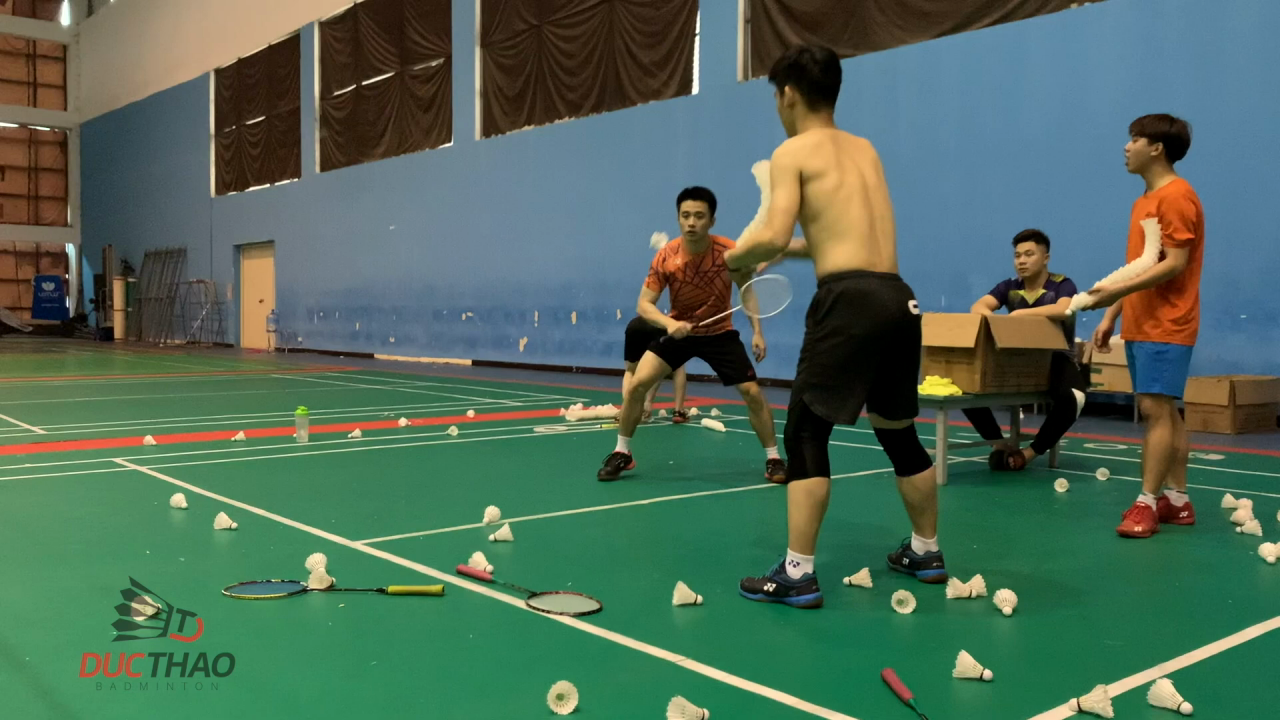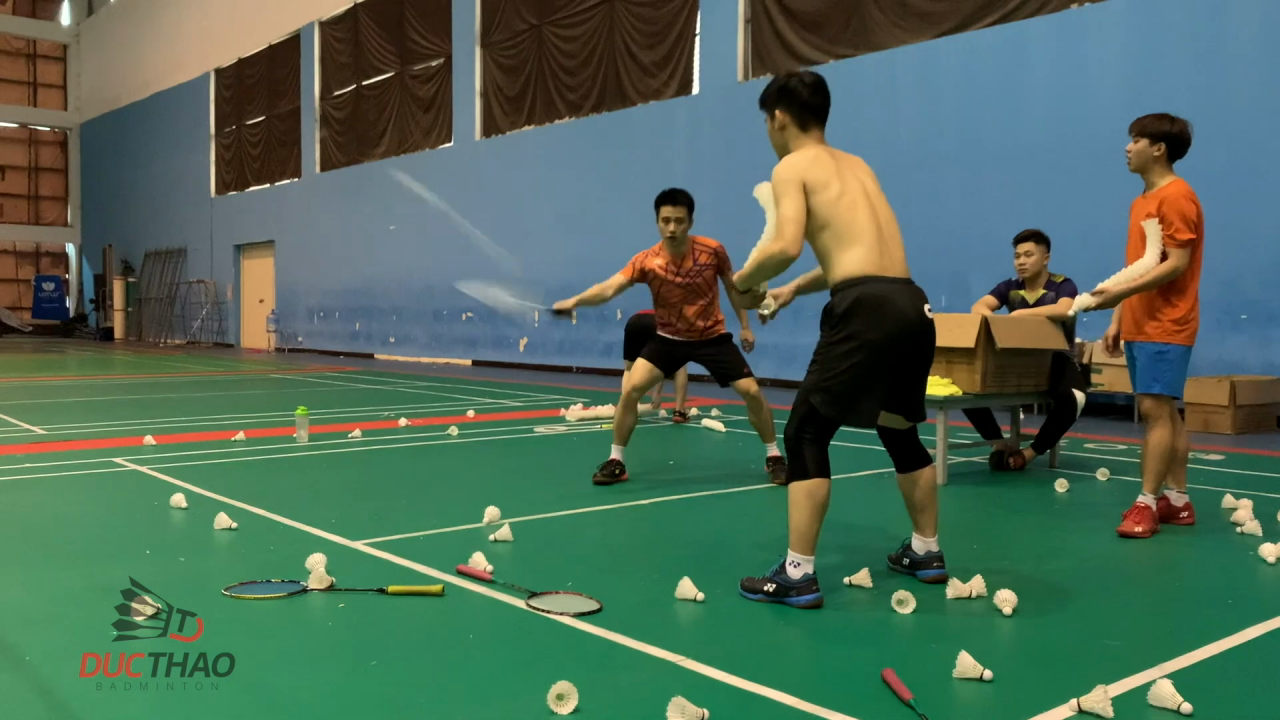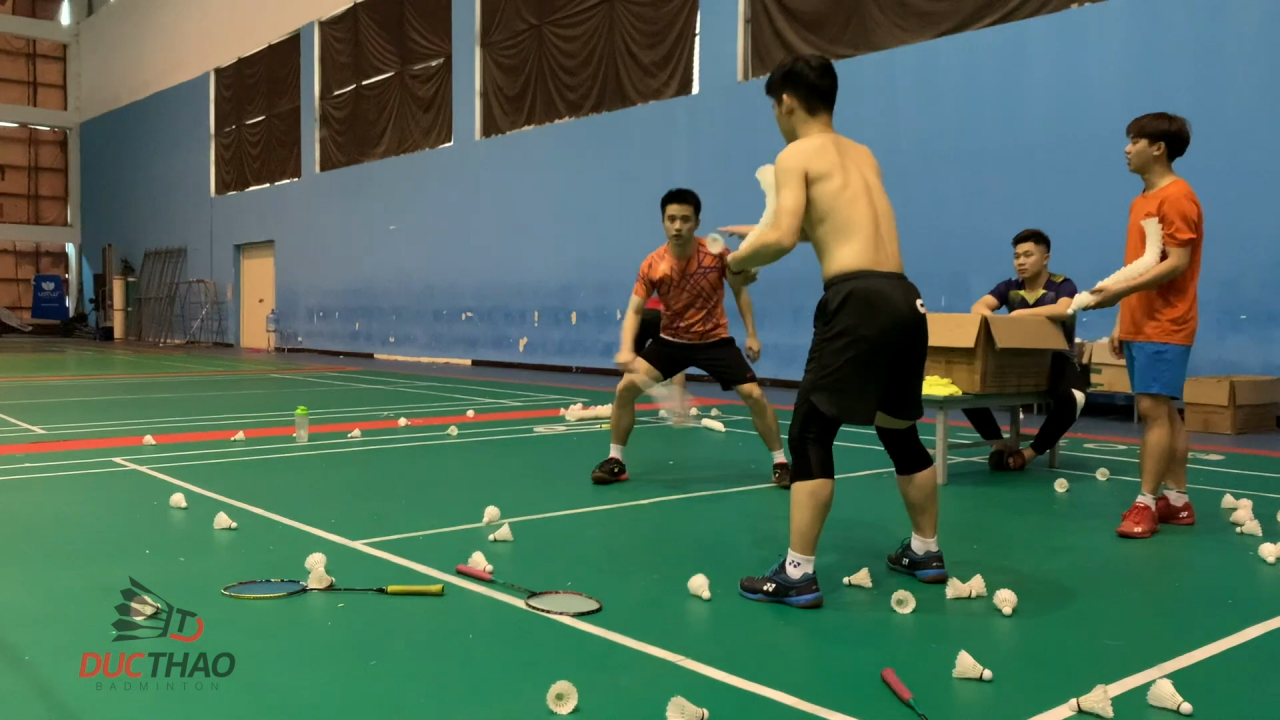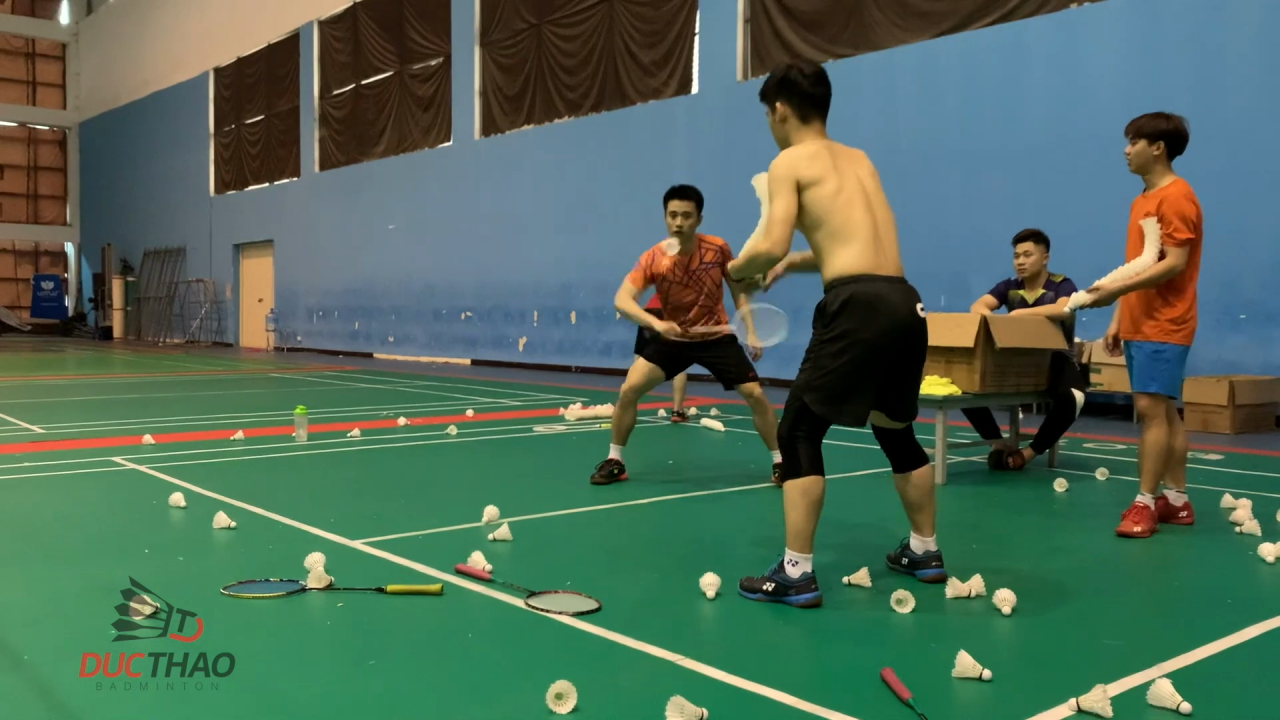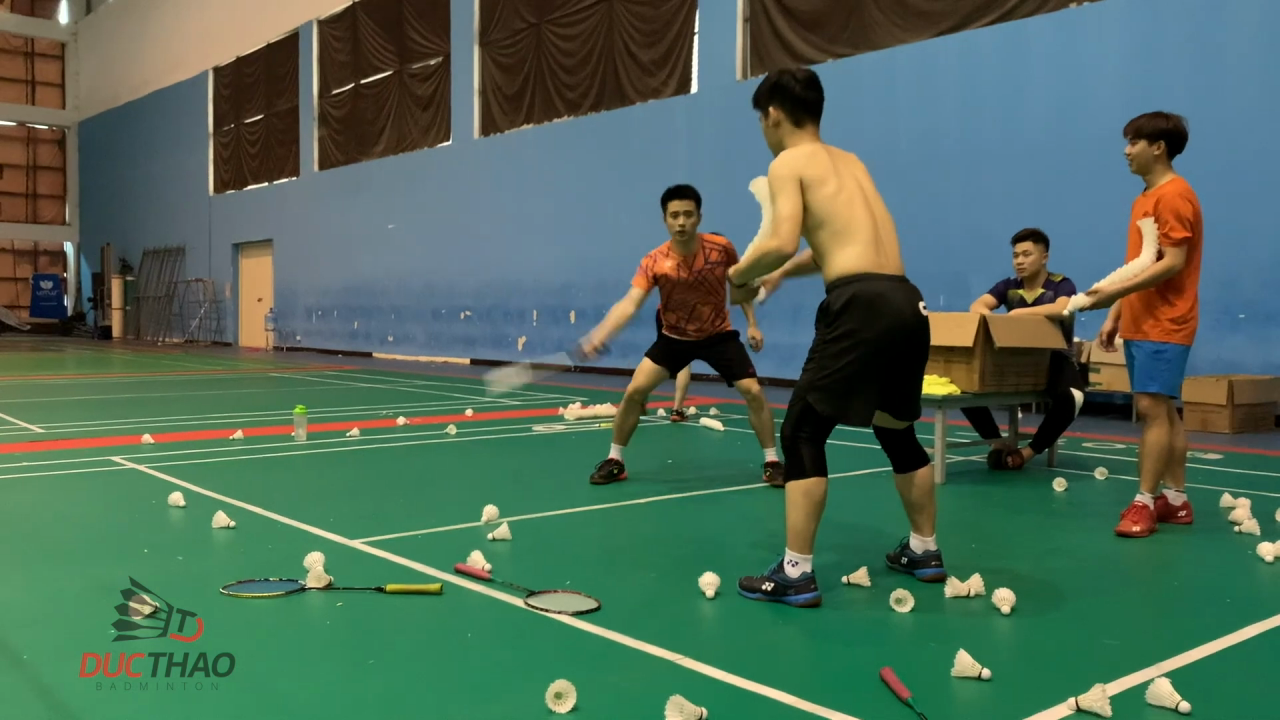
dt=0.2s
person 1, frame 1
left shoulder: (793, 151)
right shoulder: (864, 150)
left elbow: (774, 236)
left wrist: (734, 256)
right wrist: (800, 248)
left hip: (851, 303)
right hip: (896, 298)
left knee: (806, 434)
right knee: (898, 431)
left ankle: (797, 575)
right ankle: (925, 552)
person 1, frame 2
left shoulder: (791, 168)
right shoulder: (856, 166)
left elbow: (785, 247)
left wrist: (744, 278)
right wrist: (794, 290)
left hip: (866, 307)
right hip: (910, 303)
left knee: (805, 435)
right knee: (900, 431)
left ankle: (798, 575)
right ankle: (926, 551)
person 1, frame 3
left shoulder: (798, 154)
right shoulder: (862, 155)
left elbow: (781, 237)
left wrist: (739, 257)
right wrist: (757, 233)
left hip: (859, 302)
right hip: (903, 298)
left knee: (810, 435)
right knee: (900, 429)
left ankle: (798, 573)
right ankle: (926, 552)
person 1, frame 4
left shoulder: (789, 162)
right shoulder: (859, 160)
left elbow: (771, 245)
left wrist: (737, 268)
right wrist: (795, 264)
left hip: (859, 306)
right hip: (903, 302)
left knee: (799, 432)
right knee: (896, 430)
left ankle: (796, 575)
right ankle: (924, 551)
person 1, frame 5
left shoulder: (788, 163)
right shoulder: (850, 163)
left elbow: (781, 243)
left wrist: (741, 274)
right wrist: (782, 272)
left hip: (862, 305)
right hip: (904, 301)
left knee: (802, 434)
right knee: (897, 430)
left ankle: (796, 574)
right ankle: (924, 550)
person 2, frame 1
left shoulder: (1177, 196)
right shoulder: (1144, 200)
left elbow: (1175, 264)
left wrist: (1115, 291)
right wrist: (1110, 317)
left hip: (1165, 326)
right hip: (1141, 324)
left knee: (1155, 408)
right knee: (1165, 410)
left ankle: (1148, 502)
right ankle: (1177, 499)
person 2, frame 2
left shoulder: (1177, 197)
right shoulder: (1142, 200)
left elbow: (1177, 264)
left wrist: (1120, 293)
right wrist: (1117, 320)
left hip: (1164, 326)
right hip: (1140, 324)
left knee: (1155, 409)
right knee: (1165, 411)
left ankle: (1147, 502)
right ankle: (1177, 499)
person 2, frame 3
left shoulder: (1177, 197)
right shoulder: (1141, 200)
left elbow: (1177, 264)
left wrist: (1119, 291)
right wrist: (1120, 321)
left hip: (1164, 326)
right hip: (1141, 325)
left knee: (1152, 409)
right knee: (1165, 412)
left ankle: (1147, 502)
right ankle: (1177, 500)
person 2, frame 4
left shoulder: (1177, 197)
right shoulder: (1143, 199)
left elbow: (1175, 264)
left wrist: (1115, 290)
right wrist: (1118, 318)
left hip: (1163, 326)
right hip: (1142, 324)
left knee: (1150, 408)
right knee: (1164, 411)
left ankle: (1147, 502)
right ankle: (1176, 499)
person 2, frame 5
left shoulder: (1174, 195)
right shoulder: (1145, 198)
left elbow: (1172, 264)
left wrist: (1113, 291)
right wrist: (1114, 316)
left hip: (1163, 325)
right hip: (1142, 324)
left knee: (1151, 408)
right knee: (1164, 410)
left ankle: (1145, 502)
right ankle: (1175, 499)
person 3, frame 1
left shoulder: (730, 251)
right shoulder: (665, 257)
left elbow: (749, 291)
right elbow: (645, 303)
left wrist: (757, 333)
right wrist: (669, 323)
left hip: (719, 334)
right hip: (677, 333)
left knee: (753, 393)
right knee: (637, 385)
left ankle: (774, 459)
right ankle: (622, 454)
person 3, frame 2
left shoulder: (713, 250)
right shoulder: (647, 260)
left elbow: (732, 284)
right elbow: (609, 288)
left wrist: (745, 326)
right wrist: (574, 301)
left hip: (712, 337)
right hip: (669, 339)
left knee: (751, 393)
right knee: (631, 390)
left ankle: (774, 457)
right ankle: (616, 462)
person 3, frame 3
left shoulder: (717, 254)
right shoulder: (651, 265)
left elbow: (739, 291)
right elbow: (633, 311)
left wrist: (751, 334)
right wrist: (626, 349)
left hip: (715, 342)
right hip: (670, 342)
left knee: (755, 397)
right knee: (625, 389)
left ankle: (781, 463)
right ankle: (615, 460)
person 3, frame 4
left shoulder: (719, 250)
right shoulder: (652, 259)
left elbow: (738, 290)
right elbow: (622, 301)
left wrist: (751, 329)
right wrist: (655, 323)
left hip: (717, 339)
right hip: (672, 341)
left knee: (756, 396)
right knee: (629, 392)
left ankle: (779, 463)
right ankle: (614, 461)
person 3, frame 5
left shoulder: (721, 247)
right shoulder: (655, 261)
right elbow: (629, 304)
left wrist: (752, 324)
right wrist: (599, 335)
left hip: (719, 336)
right hip: (674, 338)
left knee: (753, 393)
right knee: (634, 393)
left ankle: (772, 462)
right ankle: (615, 461)
person 4, frame 1
left shoulder: (1062, 285)
right shoulder: (1009, 287)
left elbow: (1063, 310)
right elbow: (978, 307)
left wrist: (1019, 314)
left hip: (1056, 361)
left knee: (1071, 398)
left ankle: (1031, 452)
right ankle: (1000, 444)
person 4, frame 2
left shoulder: (1063, 285)
right shoulder: (1010, 287)
left elbow: (1064, 310)
right elbow: (978, 307)
left wrist: (1019, 314)
left hip: (1055, 362)
left knee: (1072, 399)
left ankle: (1031, 452)
right ankle: (1001, 444)
person 4, frame 3
left shoulder: (1063, 285)
right shoulder: (1010, 287)
left elbow: (1064, 310)
right elbow: (978, 307)
left wrist: (1018, 313)
left hip: (1056, 362)
left knee: (1071, 399)
left ankle: (1031, 452)
right ankle: (1000, 444)
person 4, frame 4
left shoulder: (1062, 285)
right shoulder: (1009, 286)
left elbow: (1063, 309)
right elbow: (977, 306)
left wrist: (1018, 314)
left hip: (1055, 361)
left knee: (1071, 399)
left ankle: (1030, 451)
right ankle: (999, 443)
person 4, frame 5
left shoulder: (1061, 284)
right shoulder: (1008, 286)
left elbow: (1062, 309)
right elbow: (977, 306)
left wrist: (1017, 313)
left hip: (1054, 361)
left knee: (1070, 398)
left ankle: (1029, 451)
right ankle: (999, 443)
